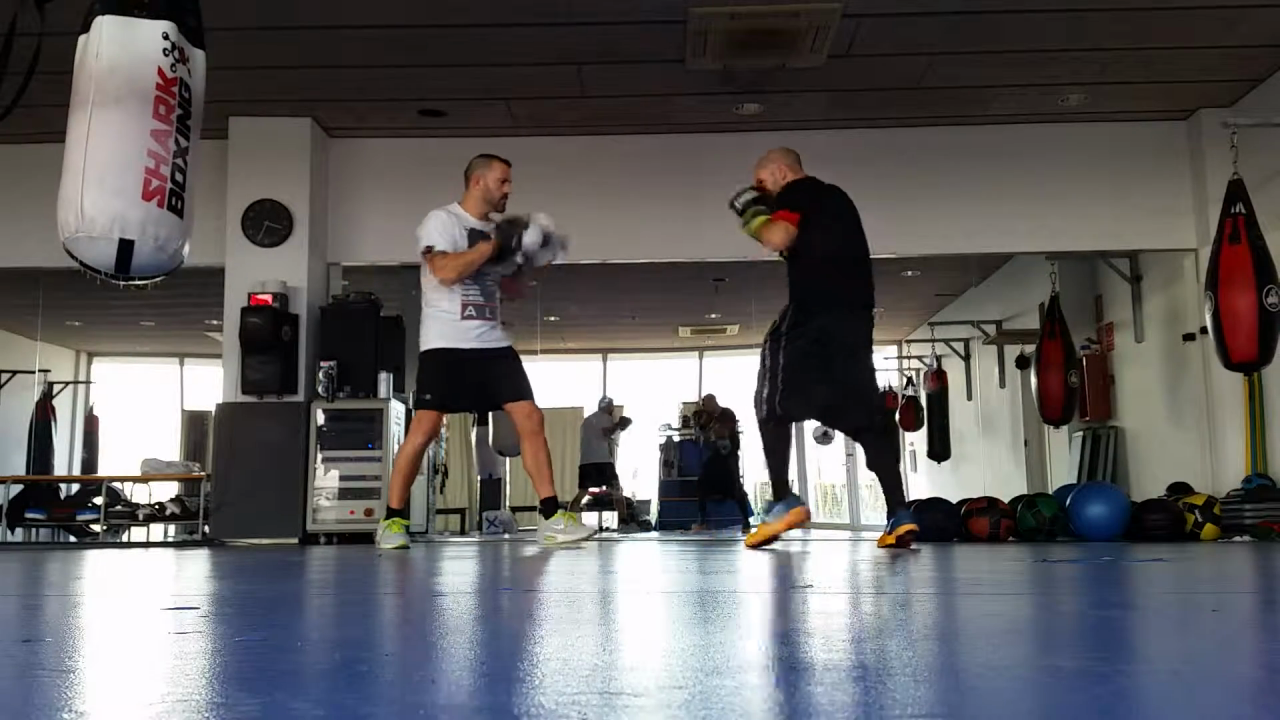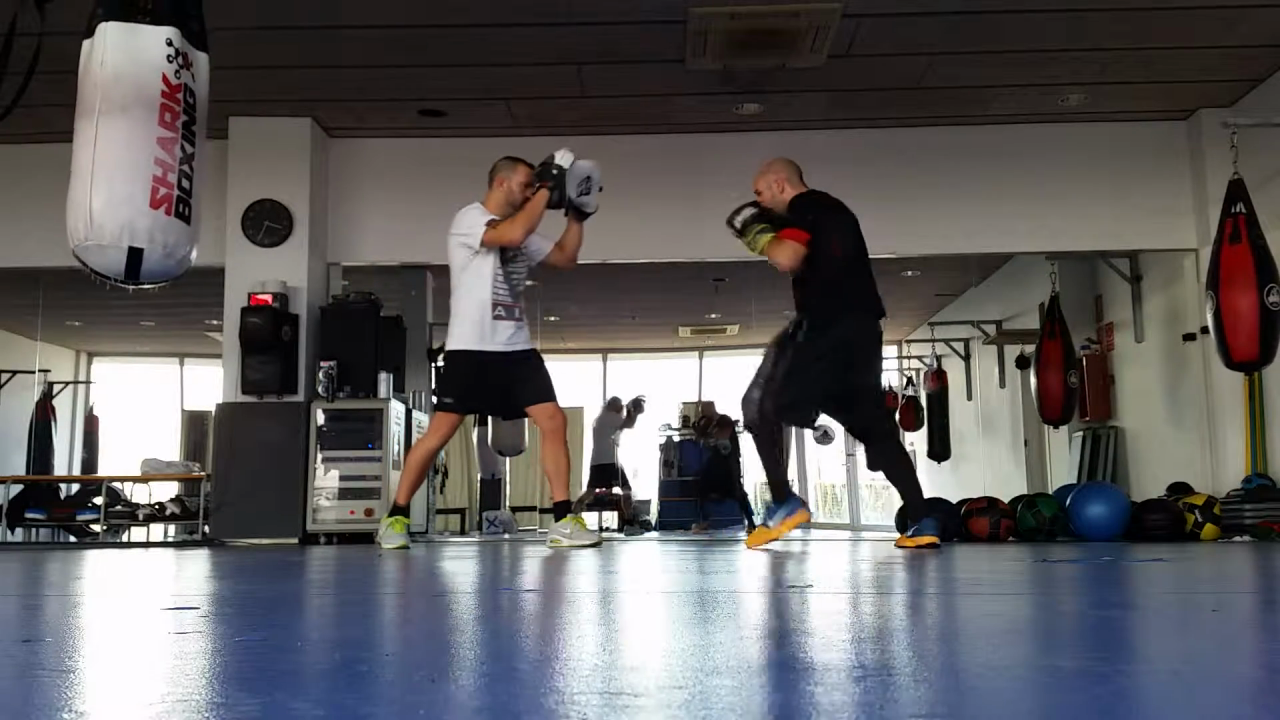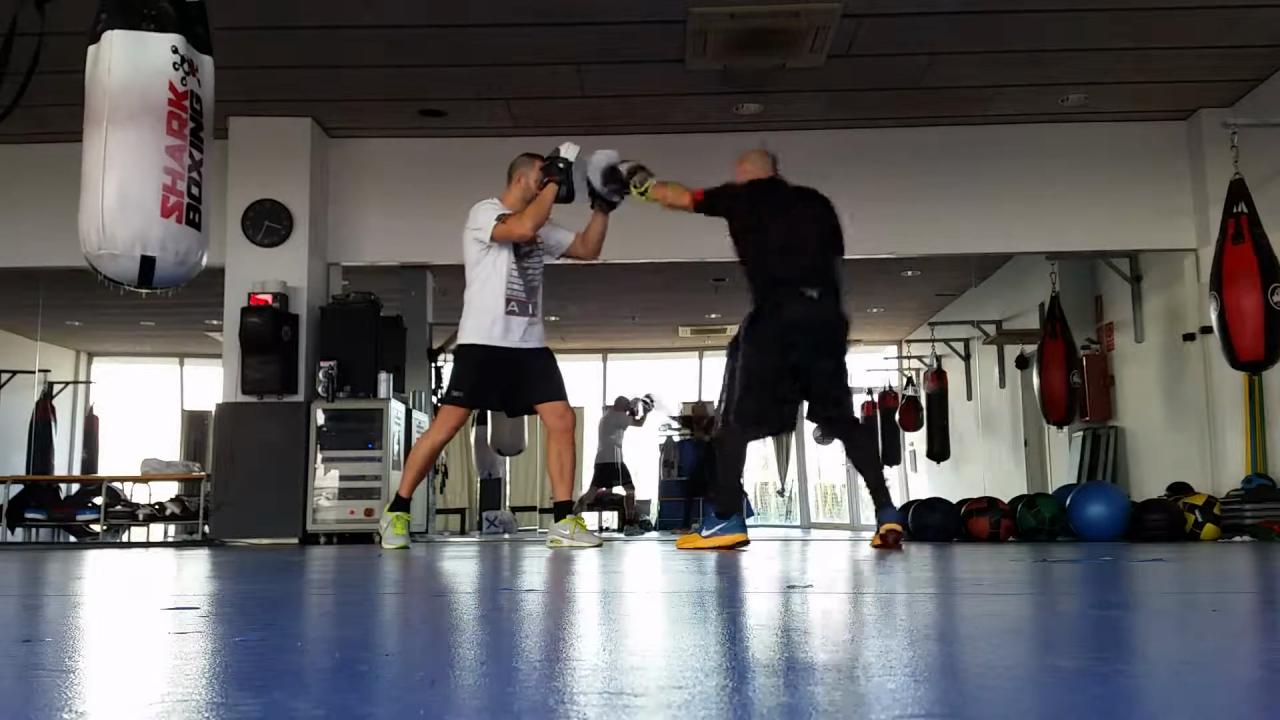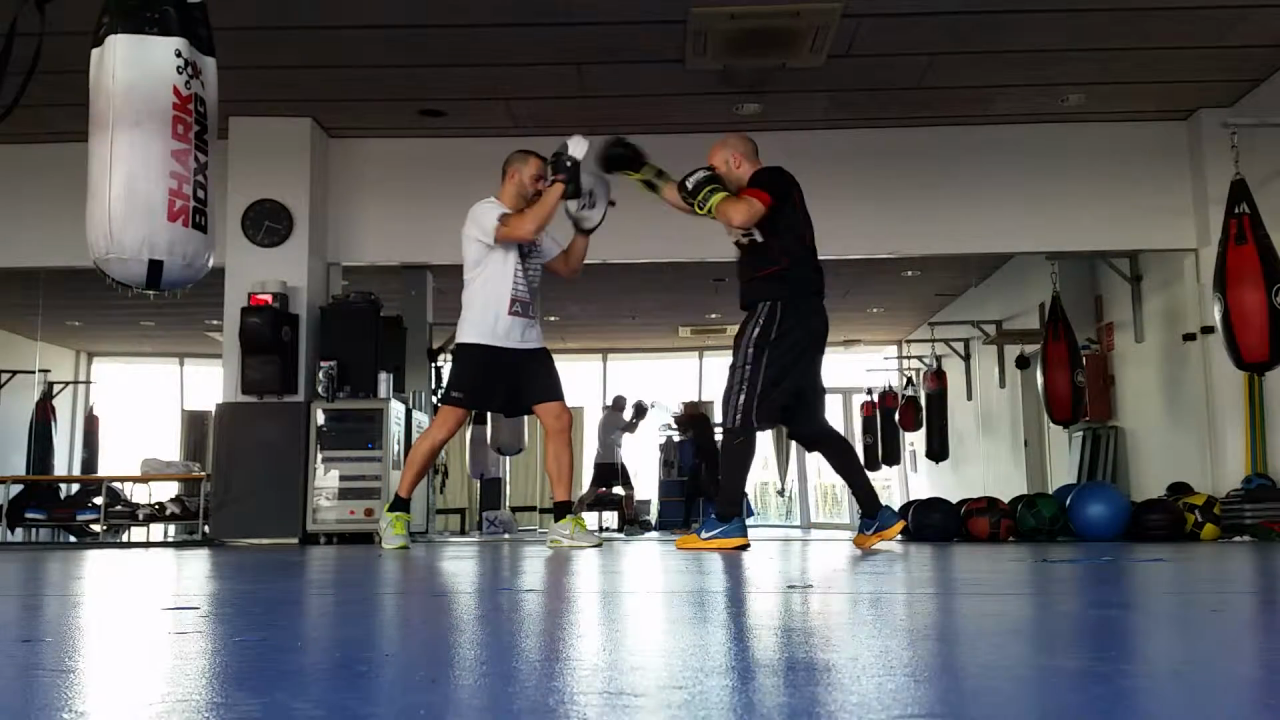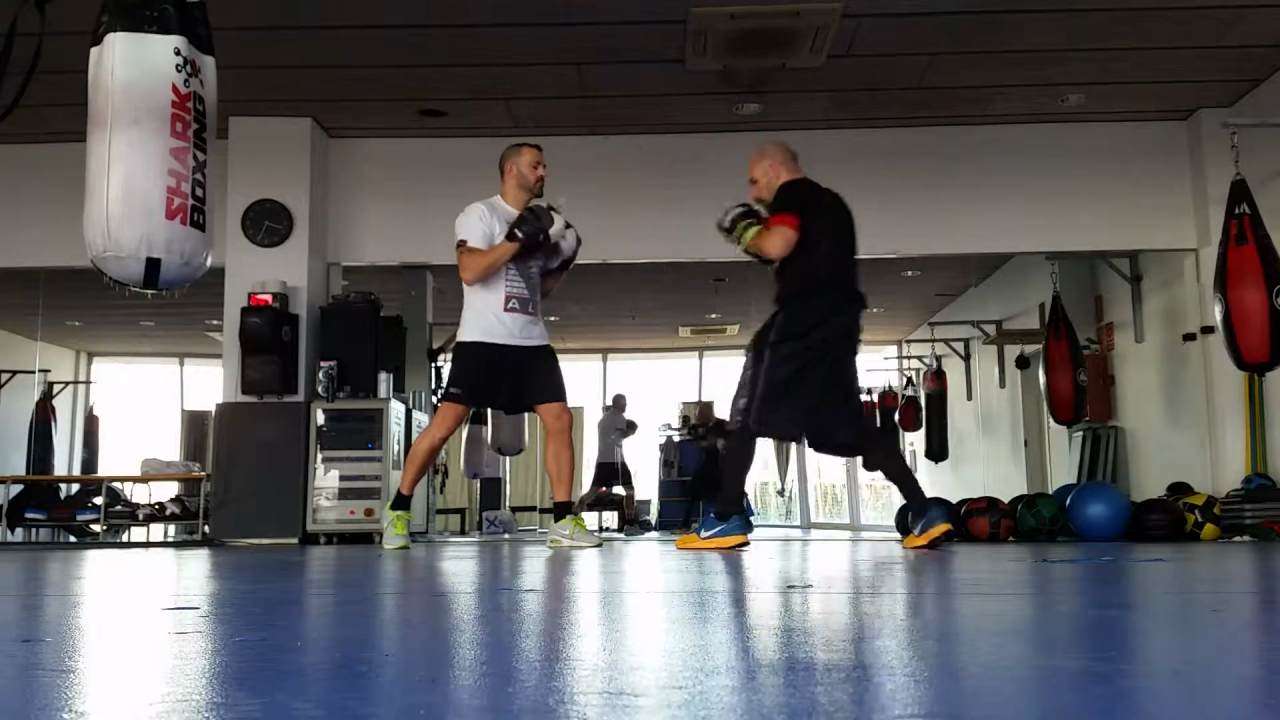
dt=0.3s
person 1, frame 1
left shoulder: (796, 193)
right shoulder: (836, 198)
left elbow: (778, 239)
left wrist: (754, 213)
left hip: (812, 313)
right hip: (855, 315)
left knee: (775, 404)
right knee: (863, 415)
left ankle: (785, 502)
right ankle: (900, 515)
person 1, frame 2
left shoulder: (803, 206)
right shoulder: (836, 209)
left elbow: (787, 259)
left wrist: (754, 228)
right wrist: (771, 227)
left hip: (822, 323)
right hip: (862, 325)
left knee: (761, 407)
right knee: (875, 426)
left ankle: (785, 503)
right ankle: (922, 523)
person 1, frame 3
left shoulder: (743, 196)
right shoulder: (816, 201)
left elbow: (677, 196)
left wrist: (638, 179)
left hip: (776, 313)
right hip: (824, 313)
left knee: (737, 418)
right knee: (841, 419)
left ankle: (727, 519)
right ankle: (886, 513)
person 1, frame 4
left shoulder: (775, 180)
right shoulder: (755, 193)
left elbow: (738, 217)
right elbow: (716, 214)
left wrist: (706, 188)
right wrist: (644, 171)
left hip: (781, 311)
right hip: (796, 314)
left knee: (743, 414)
right knee: (806, 421)
left ankle: (727, 522)
right ankle: (875, 514)
person 1, frame 5
left shoulder: (794, 193)
right shoulder: (831, 202)
left elbow: (776, 248)
left wrist: (743, 227)
right wrist: (760, 231)
left hip: (803, 318)
right hip: (839, 321)
left knee: (748, 414)
right knee: (849, 425)
left ankle: (726, 521)
right ankle: (926, 514)
person 2, frame 1
left shoulder: (495, 230)
right shoulder: (440, 220)
right elbow: (445, 273)
right wrist: (493, 241)
left hip: (493, 345)
right hip: (445, 345)
left knee: (530, 419)
right knee: (423, 429)
left ankle: (553, 518)
right ankle: (393, 520)
person 2, frame 2
left shoulder: (520, 231)
right shoulder: (468, 219)
left elbow: (565, 258)
right elbow: (513, 234)
left wrist: (575, 213)
right wrist: (547, 189)
left hip: (517, 348)
right hip: (471, 347)
left knee: (553, 421)
right knee: (441, 430)
left ankle: (564, 521)
right ankle: (396, 517)
person 2, frame 3
left shoulder: (541, 227)
right shoulder: (484, 213)
left elbow: (589, 249)
right elbow: (522, 228)
left wrist: (602, 205)
right wrist: (555, 183)
left hip: (530, 345)
right hip: (483, 342)
left knee: (562, 421)
right knee: (447, 424)
left ankle: (564, 522)
right ankle: (397, 511)
person 2, frame 4
left shoulder: (533, 226)
right shoulder: (484, 213)
left elbow: (569, 267)
right elbow: (527, 228)
left wrist: (584, 228)
right wrist: (564, 181)
left hip: (527, 345)
right hip: (482, 342)
left knee: (559, 420)
right knee: (447, 424)
left ankle: (564, 522)
right ankle: (396, 511)
person 2, frame 5
left shoulder: (538, 223)
right shoulder: (480, 214)
right elbow: (470, 272)
left wrist: (562, 260)
right wrist: (517, 238)
left hip: (532, 342)
right hip: (483, 340)
left knee: (560, 421)
right knee: (446, 422)
left ankle: (564, 522)
right ankle: (398, 509)
